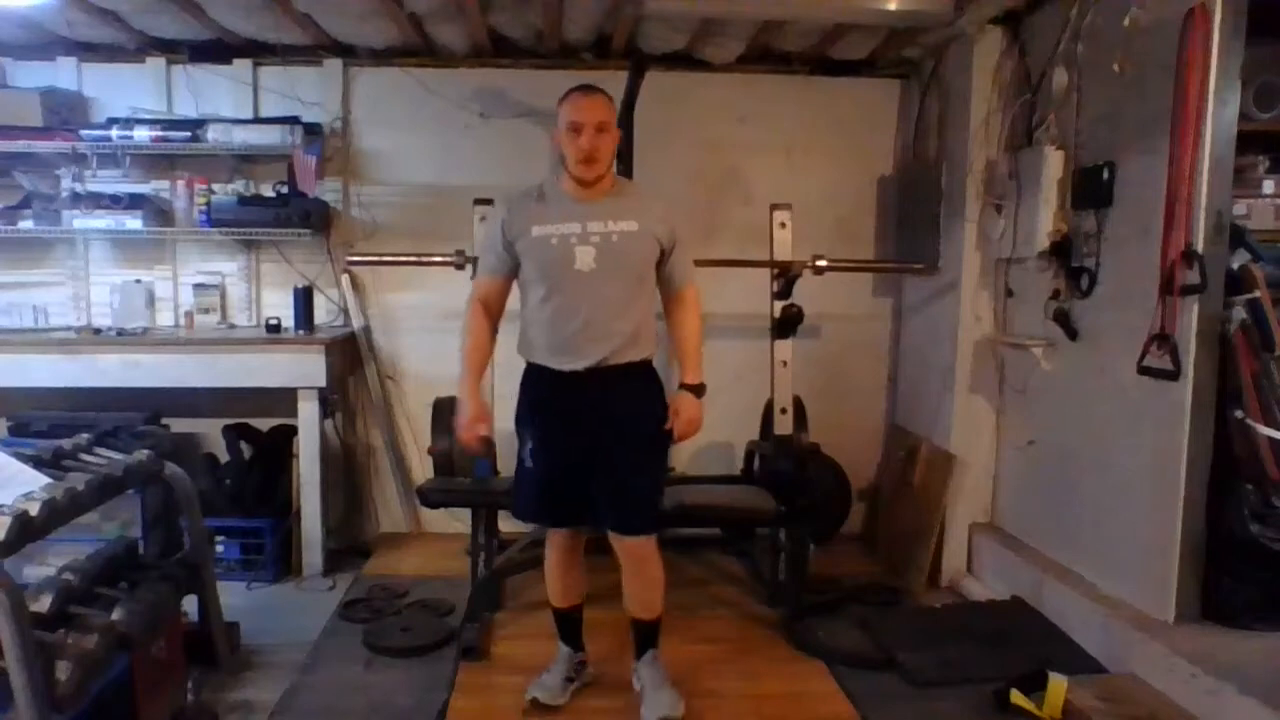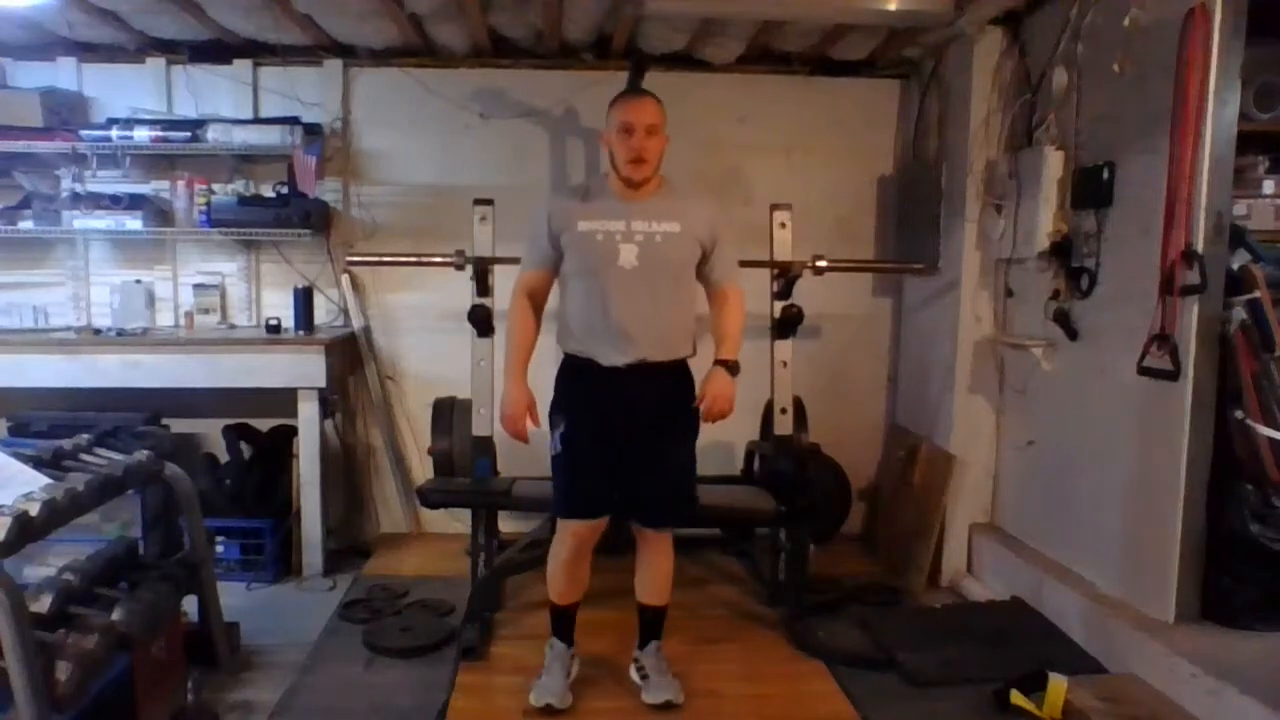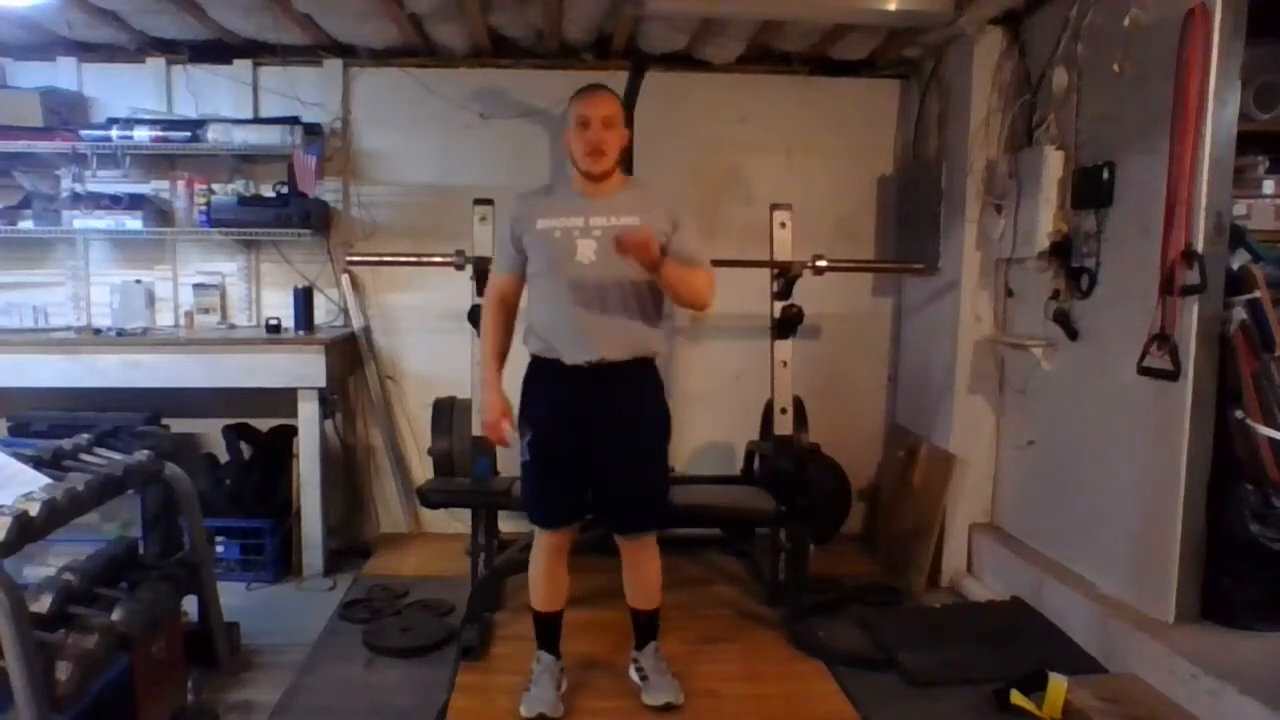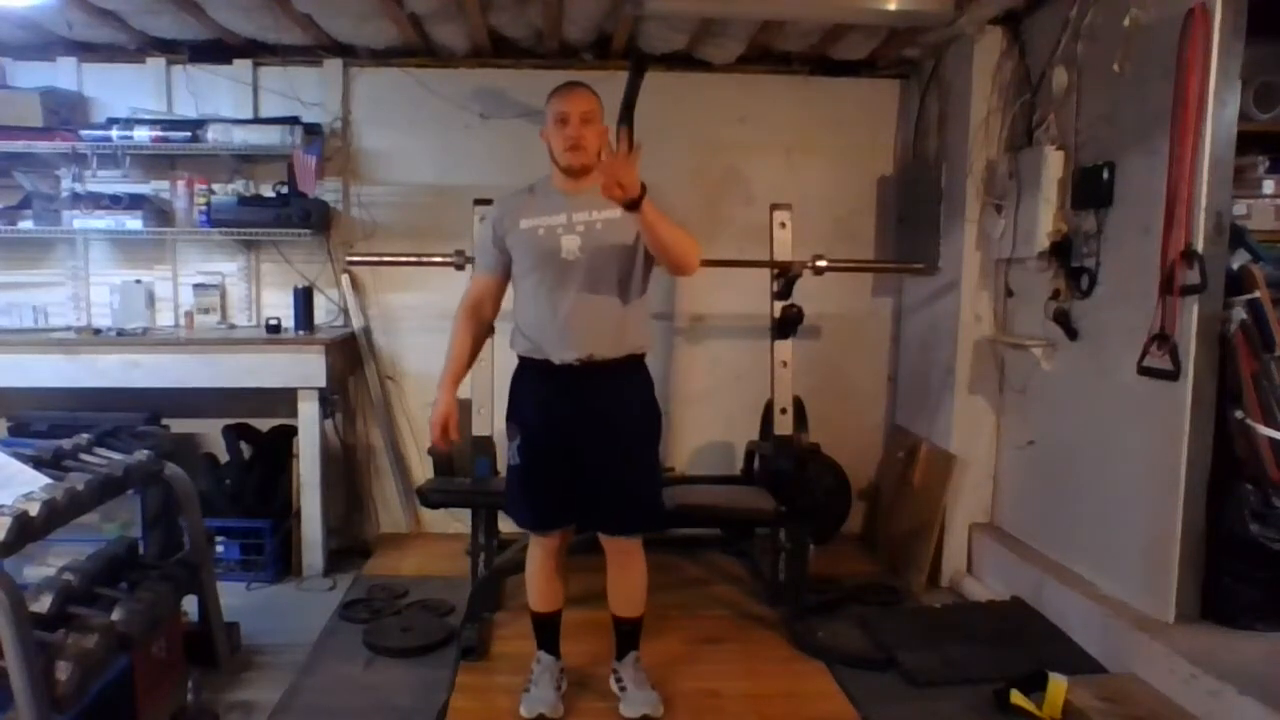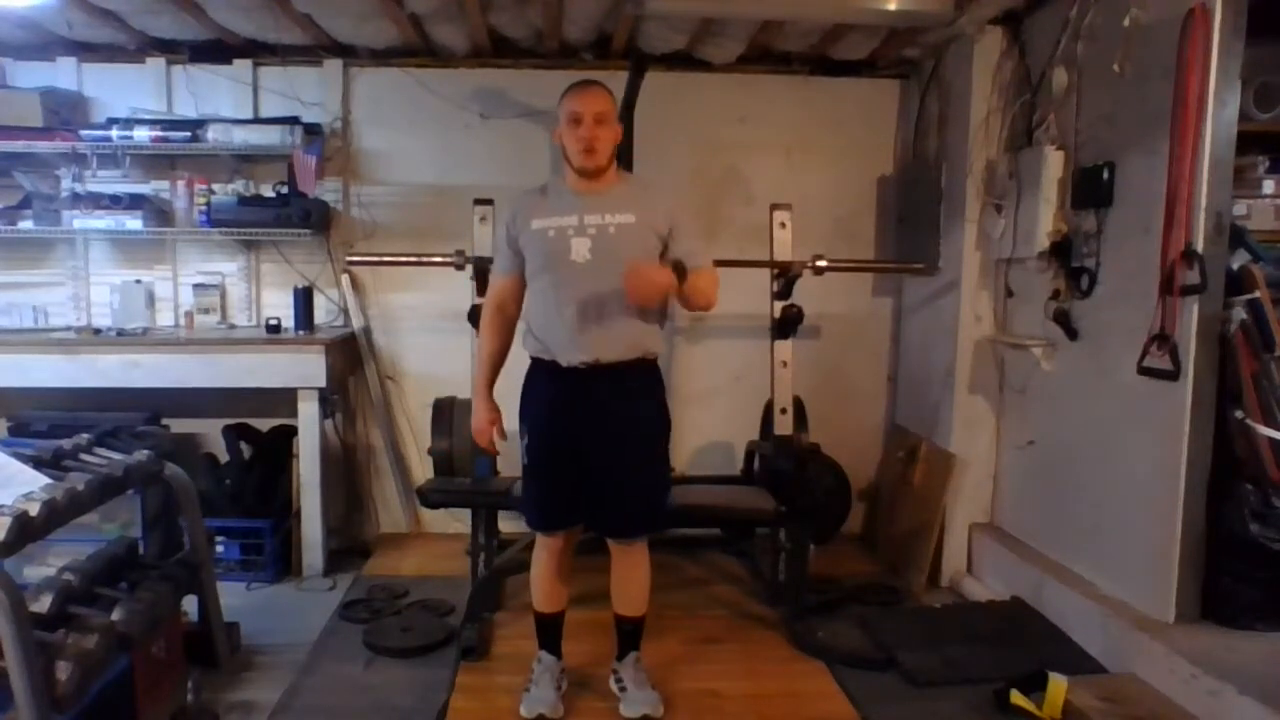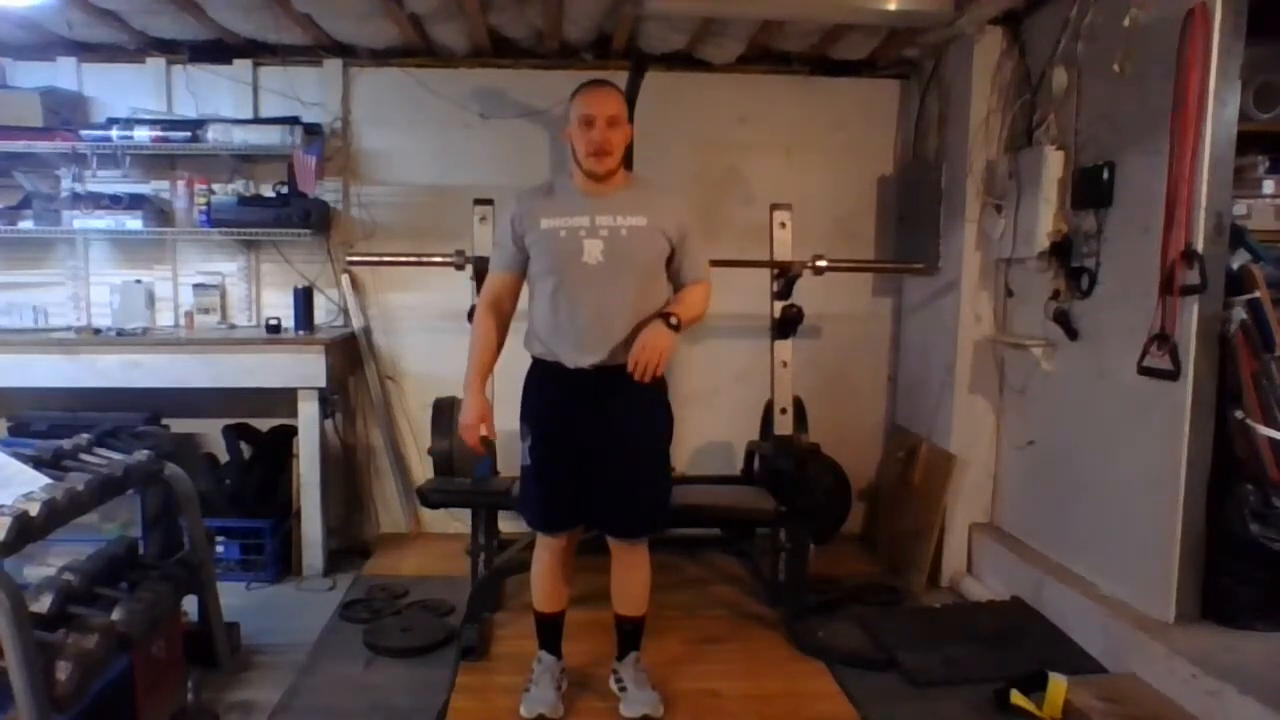
dt=0.5s
person 1, frame 1
left shoulder: (651, 215)
right shoulder: (521, 215)
left elbow: (683, 302)
right elbow: (483, 305)
left wrist: (691, 385)
right wrist: (470, 392)
left hip: (630, 389)
right hip: (551, 391)
left knee: (636, 541)
right knee: (562, 535)
left ankle: (648, 662)
right ankle: (571, 654)
person 1, frame 2
left shoulder: (695, 216)
right shoulder: (567, 212)
left elbow: (727, 296)
right elbow: (527, 296)
left wrist: (725, 365)
right wrist: (515, 379)
left hip: (665, 388)
right hip: (586, 384)
left knee: (655, 530)
right knee: (577, 528)
left ankle: (649, 652)
right ankle: (560, 650)
person 1, frame 3
left shoulder: (656, 210)
right shoulder: (531, 211)
left elbow: (702, 296)
right elbow: (499, 302)
left wrist: (657, 261)
right wrist: (491, 385)
left hip: (630, 385)
right hip: (553, 385)
left knee: (637, 534)
right knee: (552, 533)
left ankle: (646, 654)
right ankle: (548, 663)
person 1, frame 4
left shoulder: (635, 204)
right shoulder: (513, 211)
left elbow: (687, 262)
right elbow: (478, 305)
left wrist: (635, 200)
right wrist: (447, 388)
left hip: (620, 385)
right hip: (541, 386)
left knee: (623, 537)
right knee: (546, 536)
left ankle: (627, 664)
right ankle: (547, 663)
person 1, frame 5
left shoulder: (652, 205)
right shoulder: (527, 211)
left elbow: (708, 287)
right elbow: (500, 306)
left wrist: (672, 275)
right wrist: (482, 393)
left hip: (630, 387)
right hip: (552, 387)
left knee: (628, 537)
right knee: (551, 535)
left ankle: (628, 663)
right ankle: (548, 663)
person 1, frame 6
left shoulder: (660, 209)
right shoulder: (532, 209)
left elbow: (699, 286)
right elbow: (494, 302)
left wrist: (668, 321)
right wrist: (474, 388)
left hip: (633, 391)
right hip: (554, 389)
left knee: (630, 536)
right knee: (553, 535)
left ankle: (628, 663)
right ankle: (548, 662)
